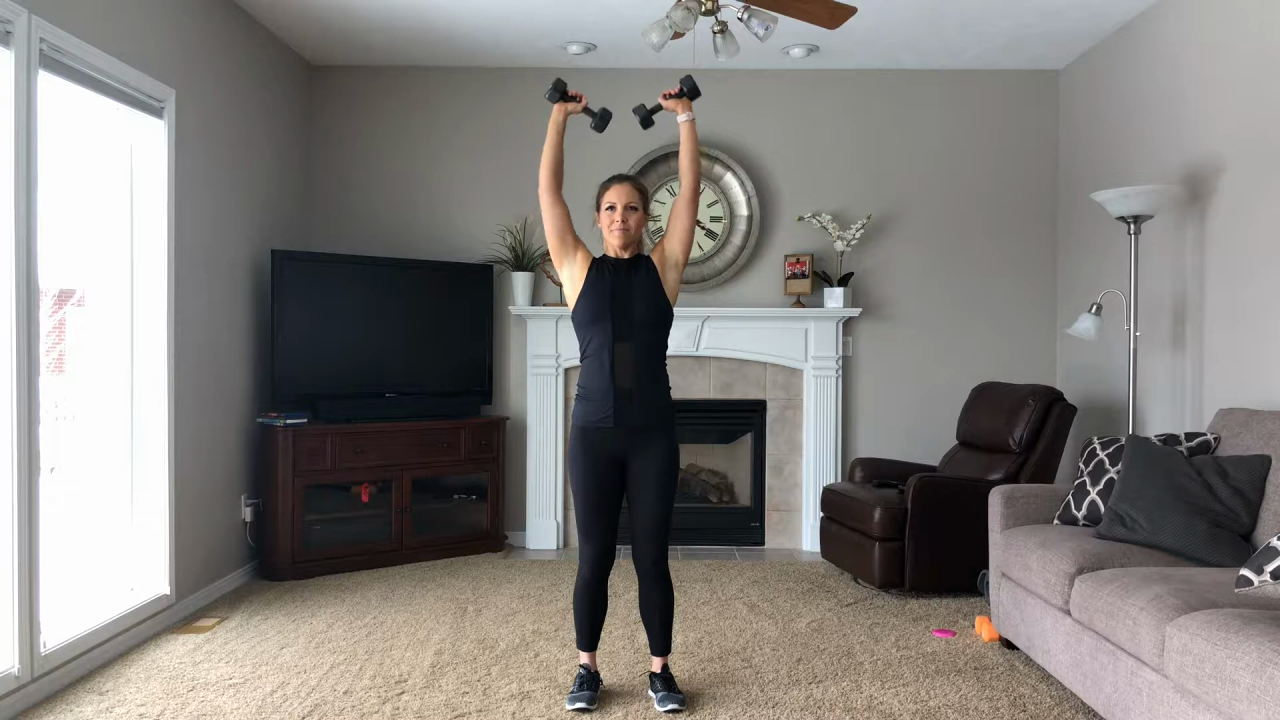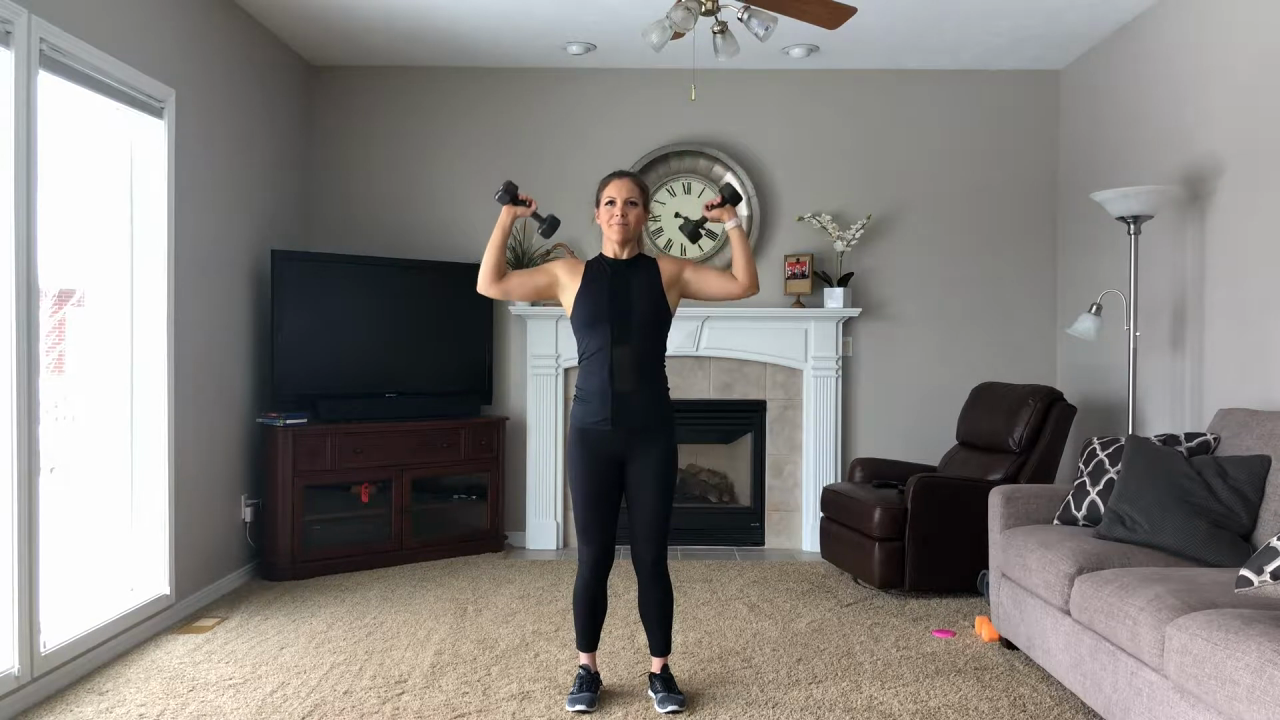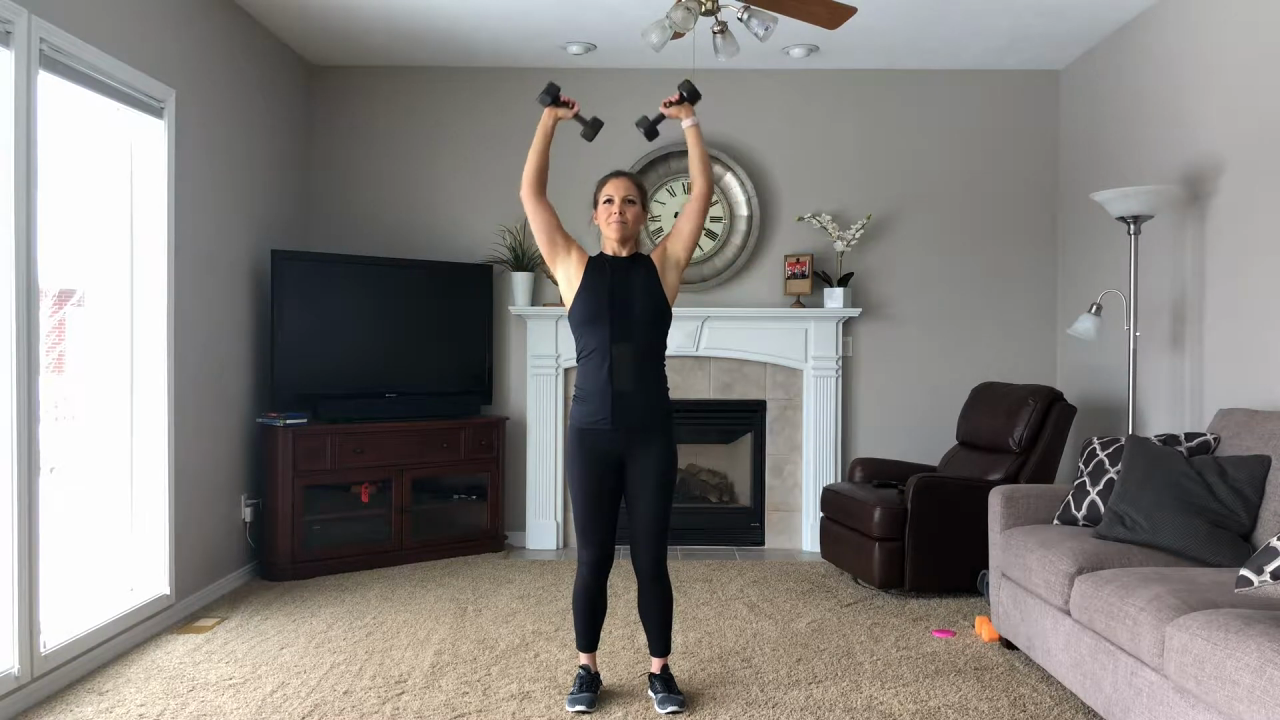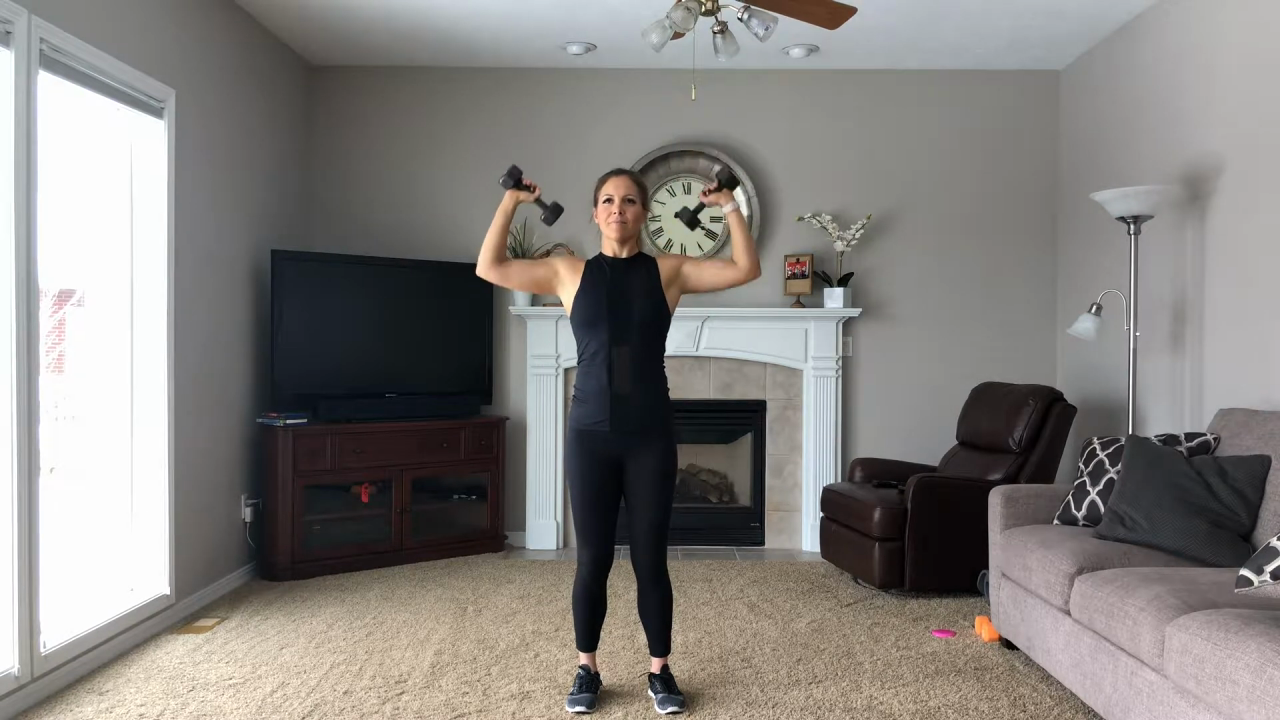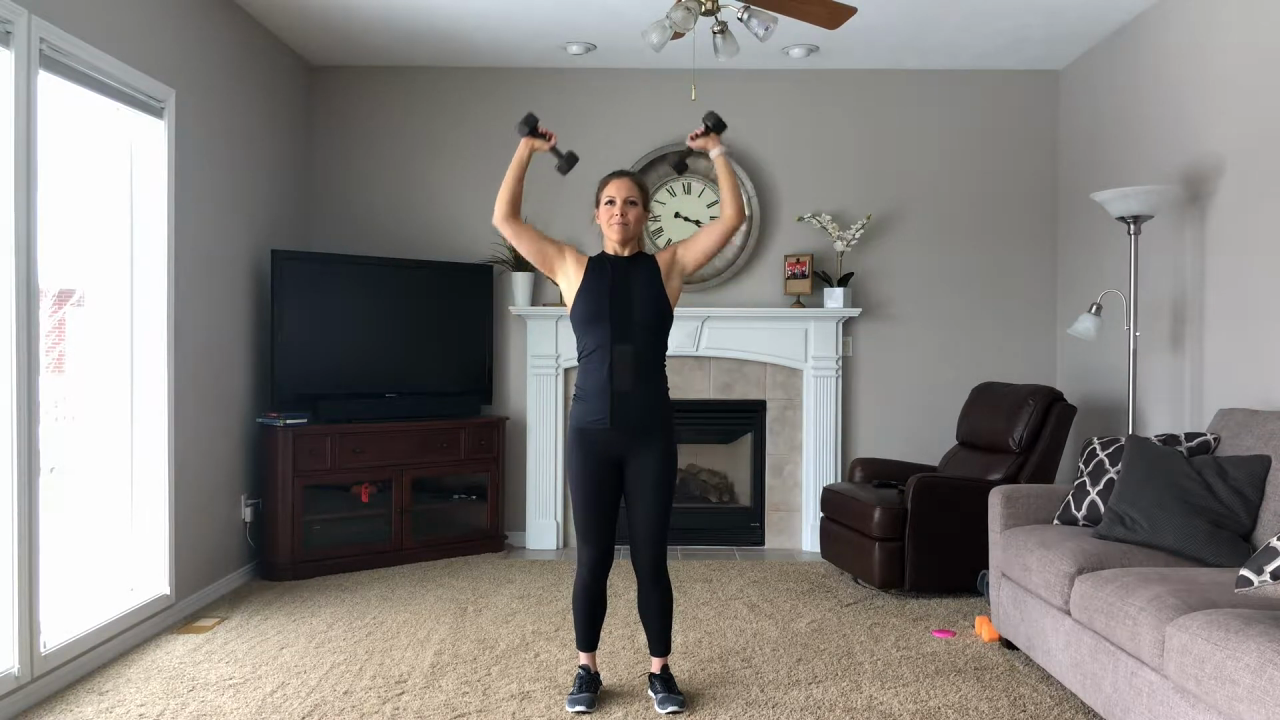
dt=1s
person 1, frame 1
left shoulder: (662, 267)
right shoulder: (578, 268)
left elbow: (690, 187)
right elbow: (547, 187)
left wrist: (684, 117)
right wrist: (560, 116)
left hip: (652, 435)
right hip: (593, 433)
left knee: (651, 558)
right knee: (594, 558)
right ankle: (587, 668)
person 1, frame 2
left shoulder: (668, 271)
right shoulder: (570, 273)
left elbow: (745, 285)
right elbow: (489, 285)
left wrist: (730, 221)
right wrist: (506, 219)
left hip: (651, 433)
right hip: (592, 433)
left knee: (651, 558)
right knee: (593, 558)
left ankle: (660, 670)
right ankle: (587, 670)
person 1, frame 3
left shoulder: (662, 266)
right shoulder: (573, 266)
left elbow: (701, 190)
right elbow: (531, 191)
left wrist: (688, 123)
right wrist: (550, 121)
left hip: (651, 434)
right hip: (591, 433)
left knee: (651, 559)
right knee: (593, 558)
right ankle: (587, 669)
person 1, frame 4
left shoulder: (667, 270)
right shoulder: (570, 271)
left elbow: (746, 269)
right elbow: (488, 269)
left wrist: (729, 207)
right wrist: (509, 204)
left hip: (650, 435)
right hip: (590, 433)
left knee: (650, 559)
right knee: (592, 559)
left ankle: (660, 670)
right ankle: (587, 669)
person 1, frame 5
left shoulder: (667, 265)
right shoulder: (573, 267)
left elbow: (732, 216)
right elbow: (505, 218)
left wrist: (715, 153)
right wrist: (527, 150)
left hip: (651, 433)
right hip: (591, 431)
left knee: (650, 558)
right knee: (593, 557)
left ankle: (660, 670)
right ankle: (587, 669)
